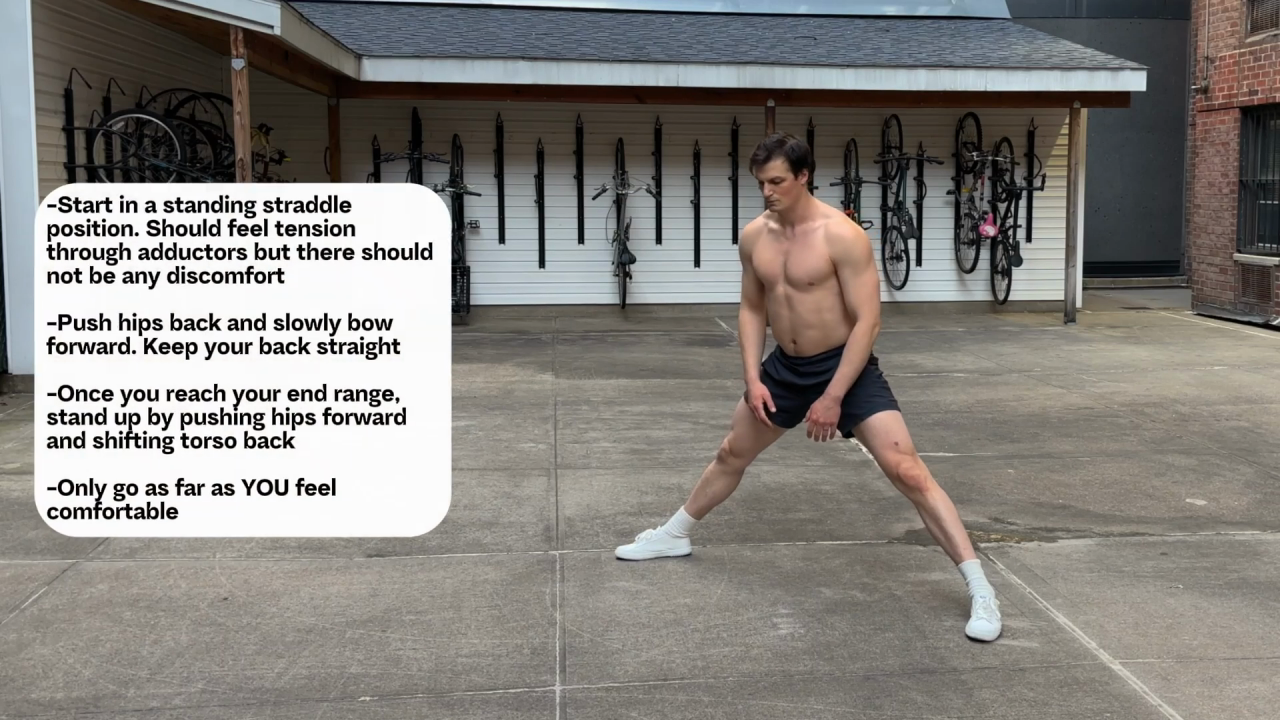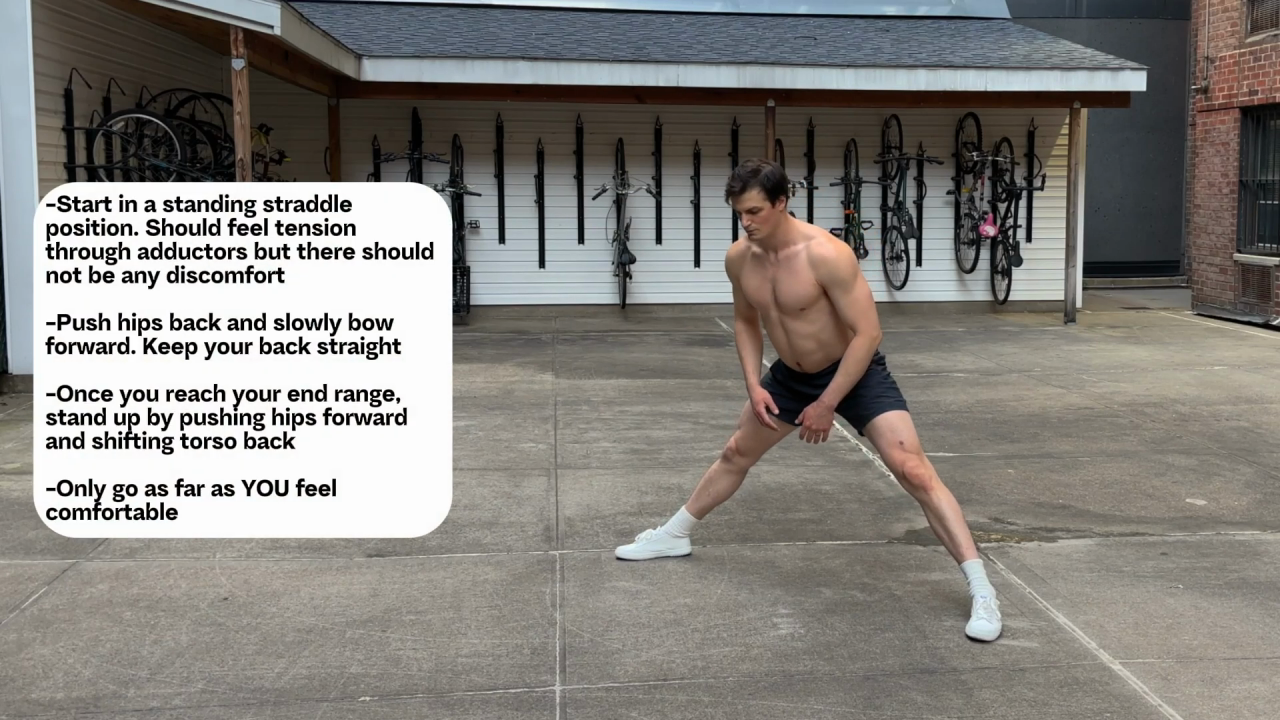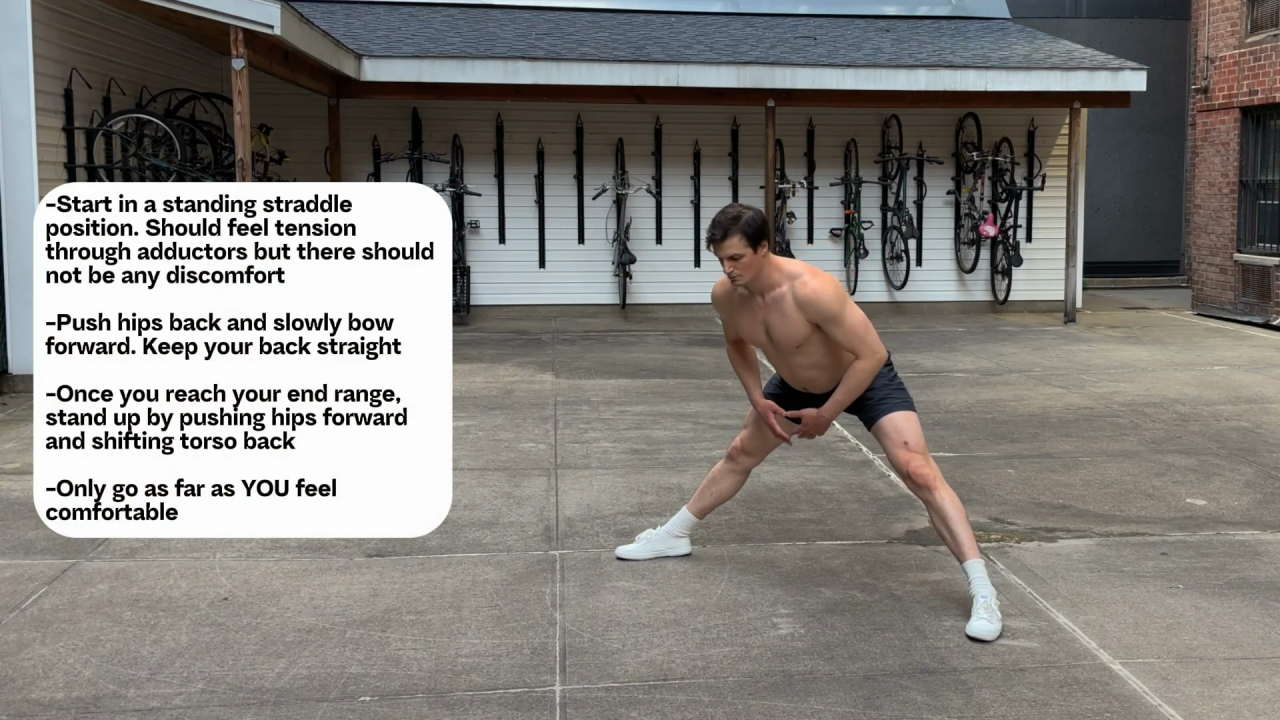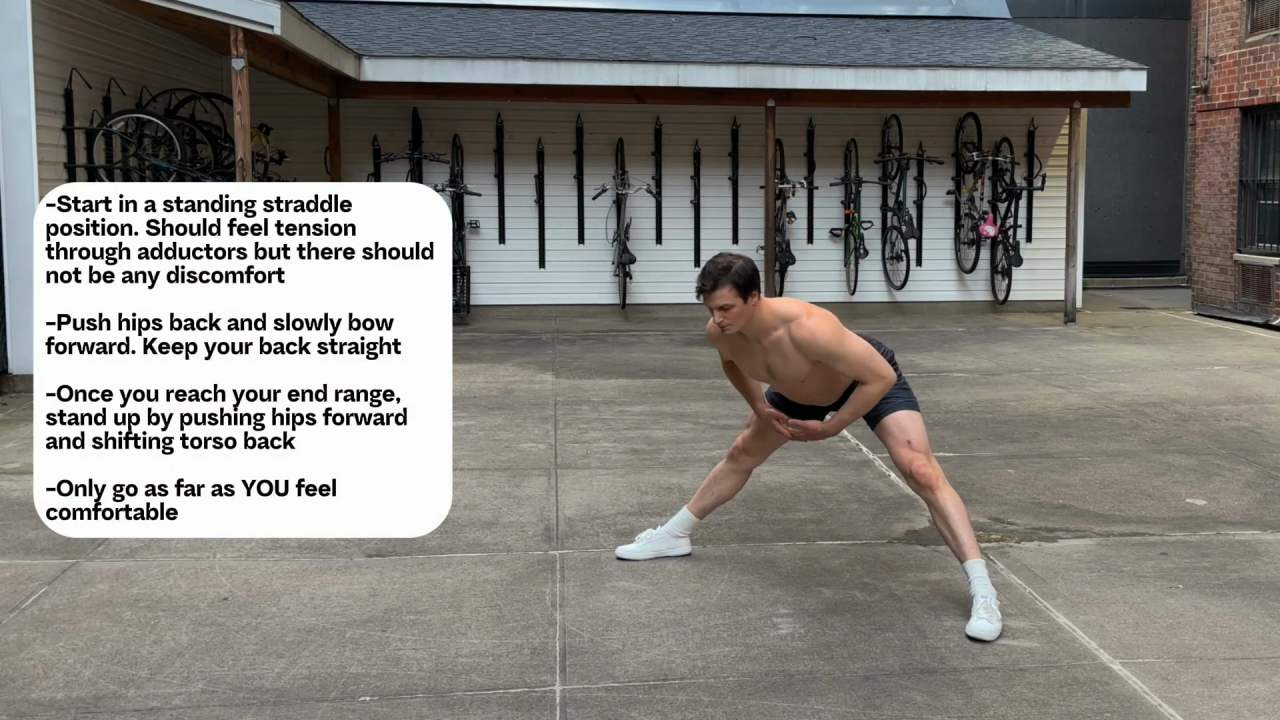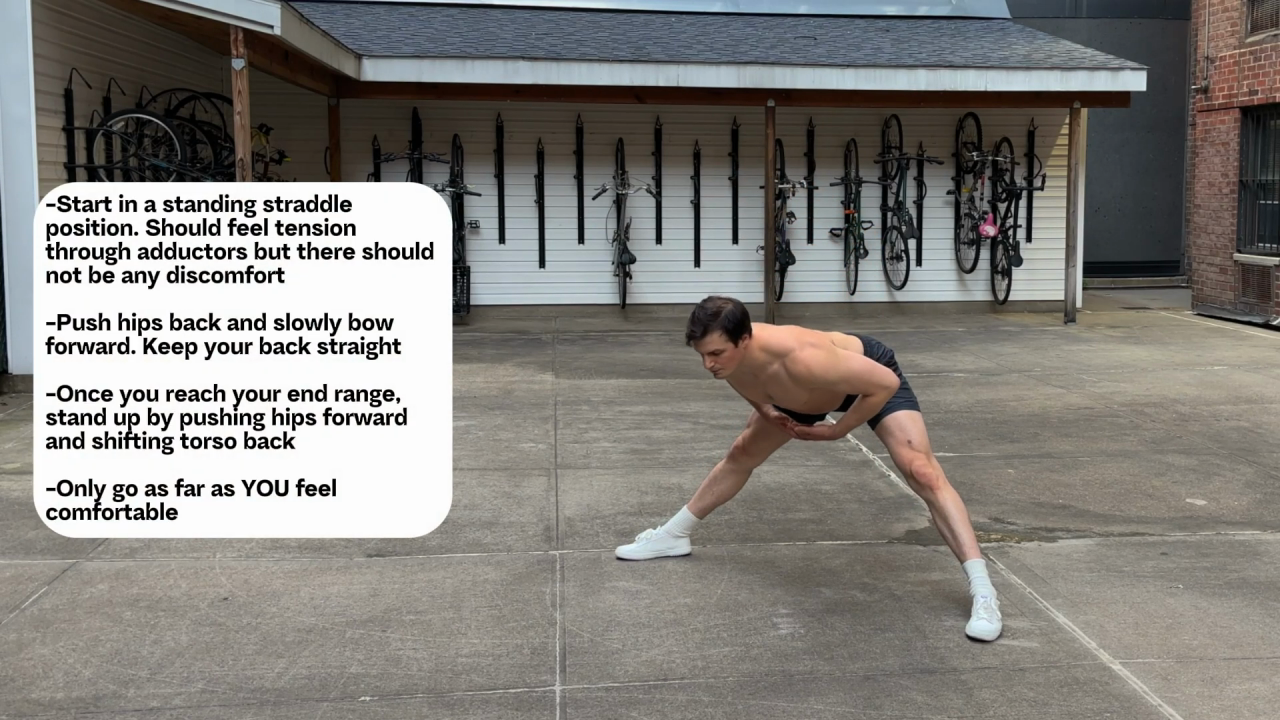
dt=1s
person 1, frame 1
left shoulder: (842, 235)
right shoulder: (754, 235)
left elbow: (867, 321)
right elbow: (752, 308)
left wrist: (833, 398)
right wrist: (753, 378)
left hip: (846, 367)
right hip: (784, 368)
left knee: (908, 471)
right knee: (731, 454)
left ankle: (979, 589)
right ankle: (674, 535)
person 1, frame 2
left shoulder: (826, 254)
right shoulder: (738, 257)
left elbow: (868, 333)
right elbow: (746, 321)
left wrist: (826, 405)
right wrist: (754, 385)
left hip: (856, 373)
right hip: (789, 375)
left knee: (914, 471)
right knee: (736, 454)
left ankle: (982, 590)
right ankle: (674, 535)
person 1, frame 3
left shoulder: (812, 289)
right shoulder: (725, 294)
left elbow: (872, 354)
right elbow: (737, 343)
left wrist: (826, 415)
right wrist: (758, 400)
left hip: (867, 379)
right hip: (795, 384)
left knee: (918, 471)
right knee: (739, 454)
left ankle: (983, 591)
right ankle: (674, 535)
person 1, frame 4
left shoulder: (807, 328)
right shoulder: (719, 331)
left elbow: (882, 377)
left wrist: (830, 427)
right wrist: (760, 409)
left hip: (873, 381)
right hip: (800, 389)
left knee: (922, 472)
right knee: (740, 456)
left ankle: (982, 590)
right ankle: (674, 535)
person 1, frame 5
left shoulder: (801, 359)
right shoulder: (722, 355)
left elbow: (886, 383)
left wrist: (836, 431)
right wrist: (764, 409)
left hip: (873, 376)
right hip: (808, 393)
left knee: (922, 472)
right knee: (740, 456)
left ankle: (983, 593)
right ankle: (674, 535)
